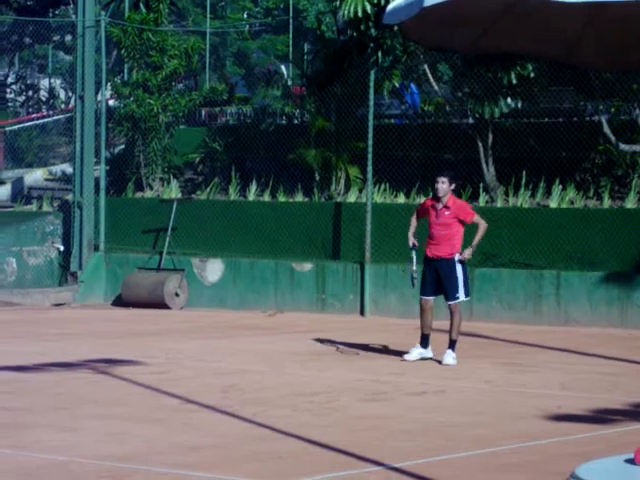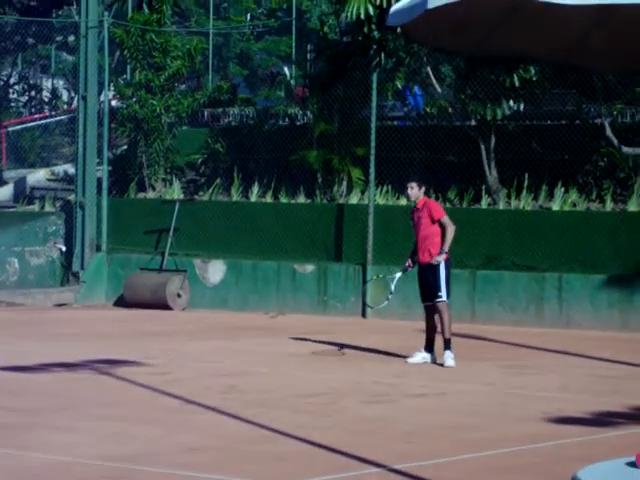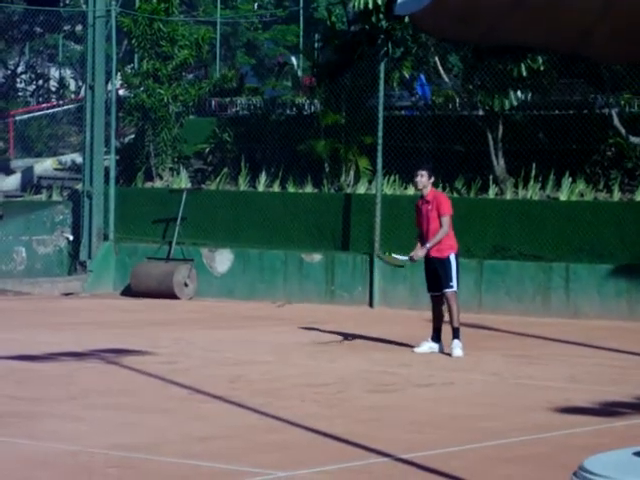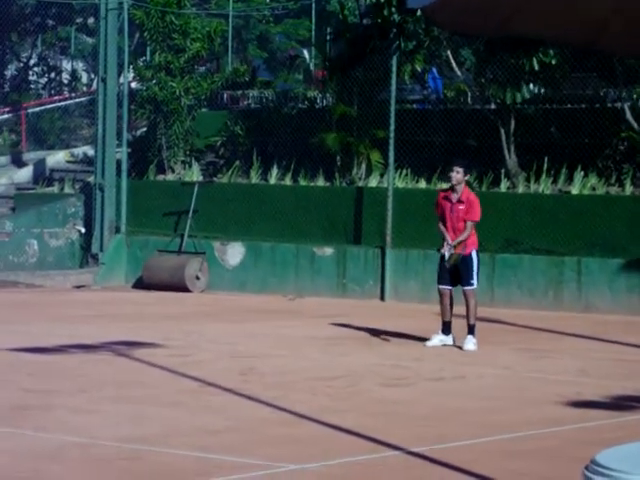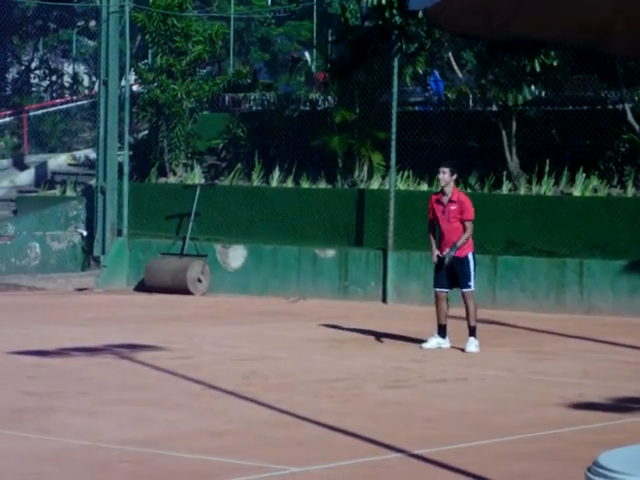
dt=0.7s
person 1, frame 1
left shoulder: (459, 206)
right shoulder: (428, 204)
left elbow: (482, 224)
right elbow: (416, 215)
left wrist: (472, 248)
right wrist: (410, 234)
left hip: (451, 260)
right hip: (431, 260)
left knee: (454, 305)
right knee: (425, 303)
left ankle: (451, 351)
right ankle: (424, 347)
person 1, frame 2
left shoulder: (431, 206)
right shoulder: (415, 211)
left elbow: (450, 227)
left wrist: (443, 253)
right wrist: (411, 257)
left hip: (437, 263)
right hip: (423, 264)
left knee: (441, 304)
right knee: (428, 307)
left ankle: (448, 351)
right ankle: (428, 351)
person 1, frame 3
left shoulder: (441, 198)
right shoulder: (419, 203)
left elbow: (445, 229)
left wrist: (425, 247)
right wrist: (417, 247)
left hip: (446, 253)
right hip: (430, 255)
left knee: (450, 294)
right knee: (435, 298)
left ankle: (456, 340)
right ankle: (435, 341)
person 1, frame 4
left shoulder: (472, 200)
right shoulder: (442, 196)
left elbow: (468, 230)
left wrist: (453, 245)
right wrist: (447, 239)
left hip: (467, 250)
right hip: (448, 249)
left knee: (469, 292)
right knee: (444, 291)
left ankle: (471, 336)
right ankle: (446, 333)
person 1, frame 5
left shoulder: (463, 200)
right shoulder: (434, 199)
left elbow: (469, 231)
left wrist: (454, 248)
right wrist: (434, 247)
left hip: (462, 253)
right hip: (442, 254)
left knee: (467, 294)
right knee: (440, 294)
left ankle: (473, 338)
right ankle: (441, 336)
